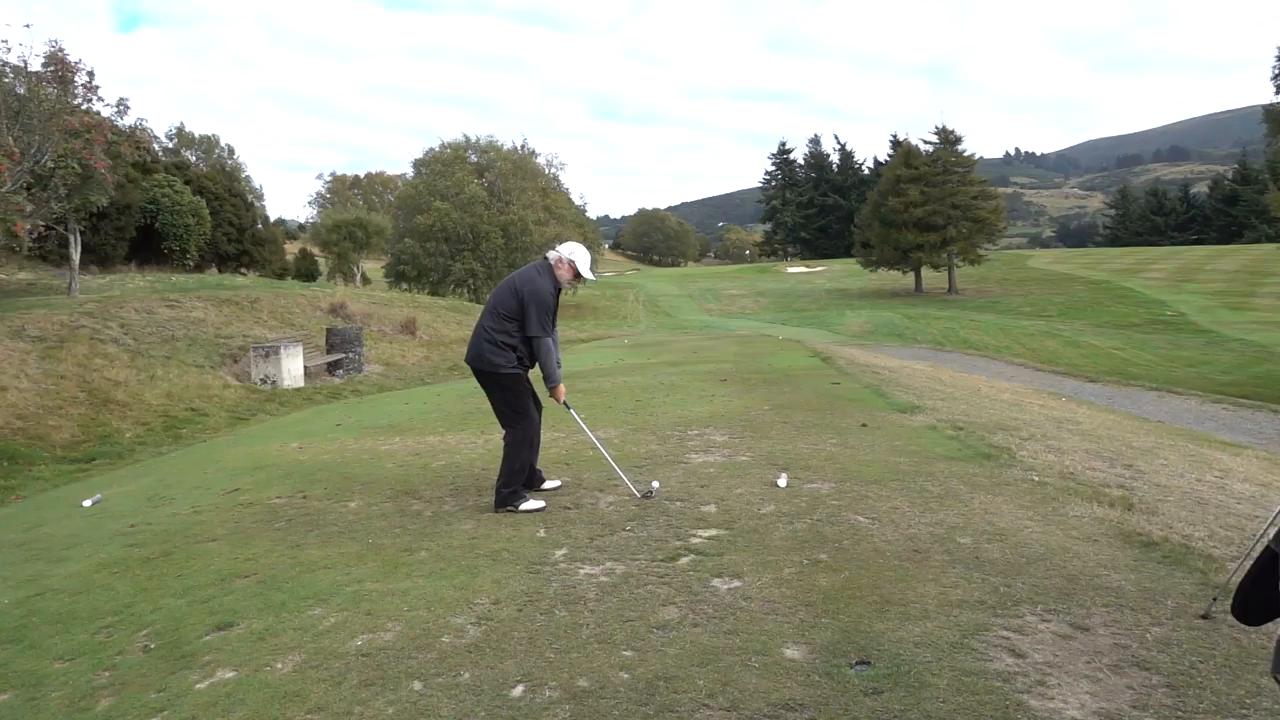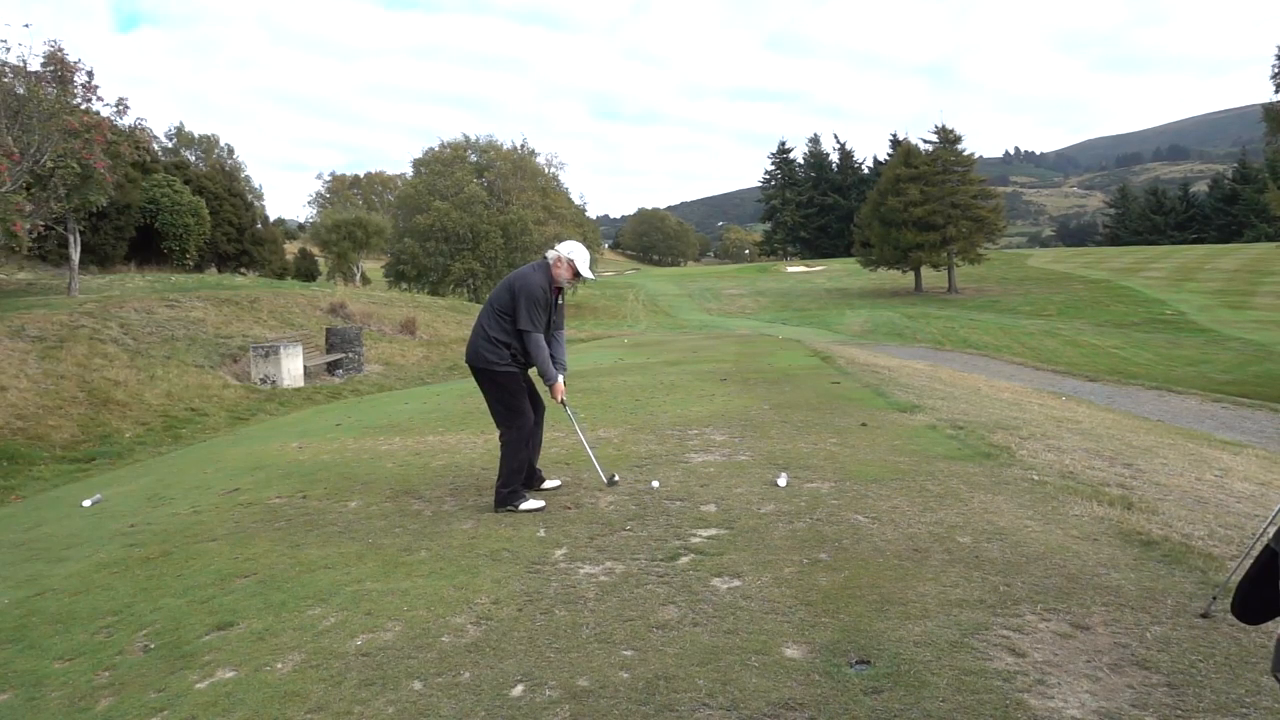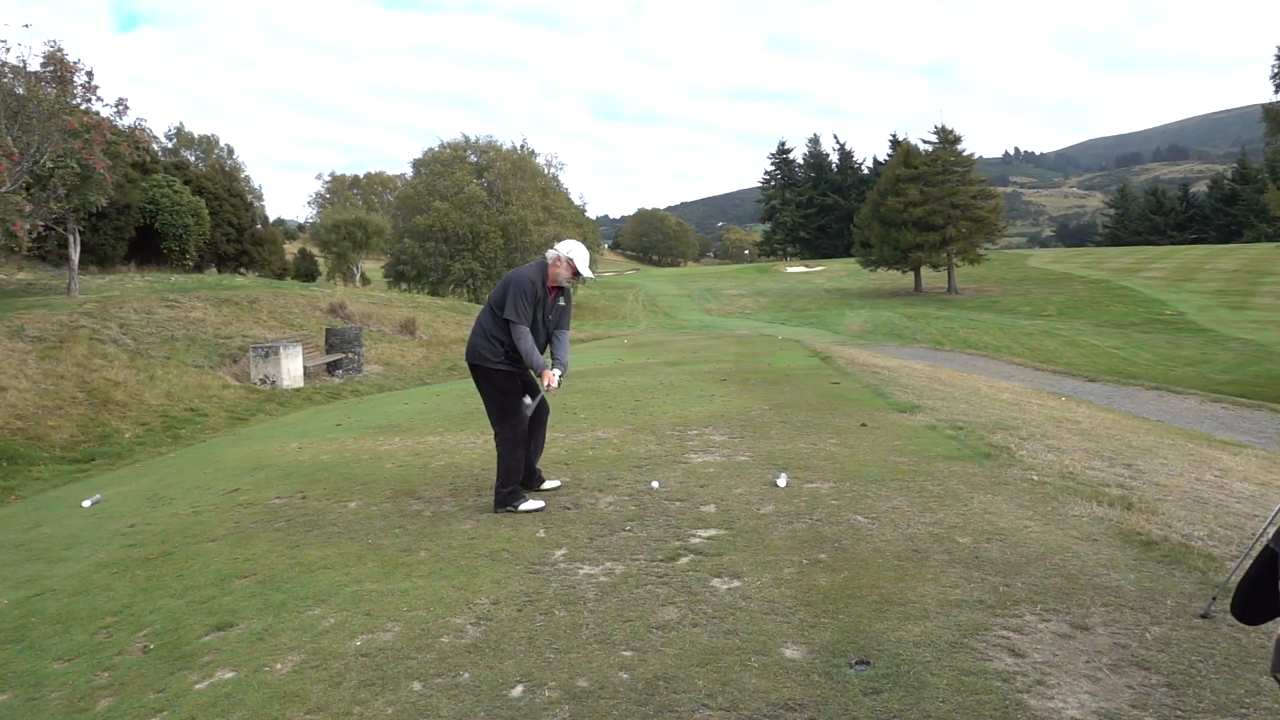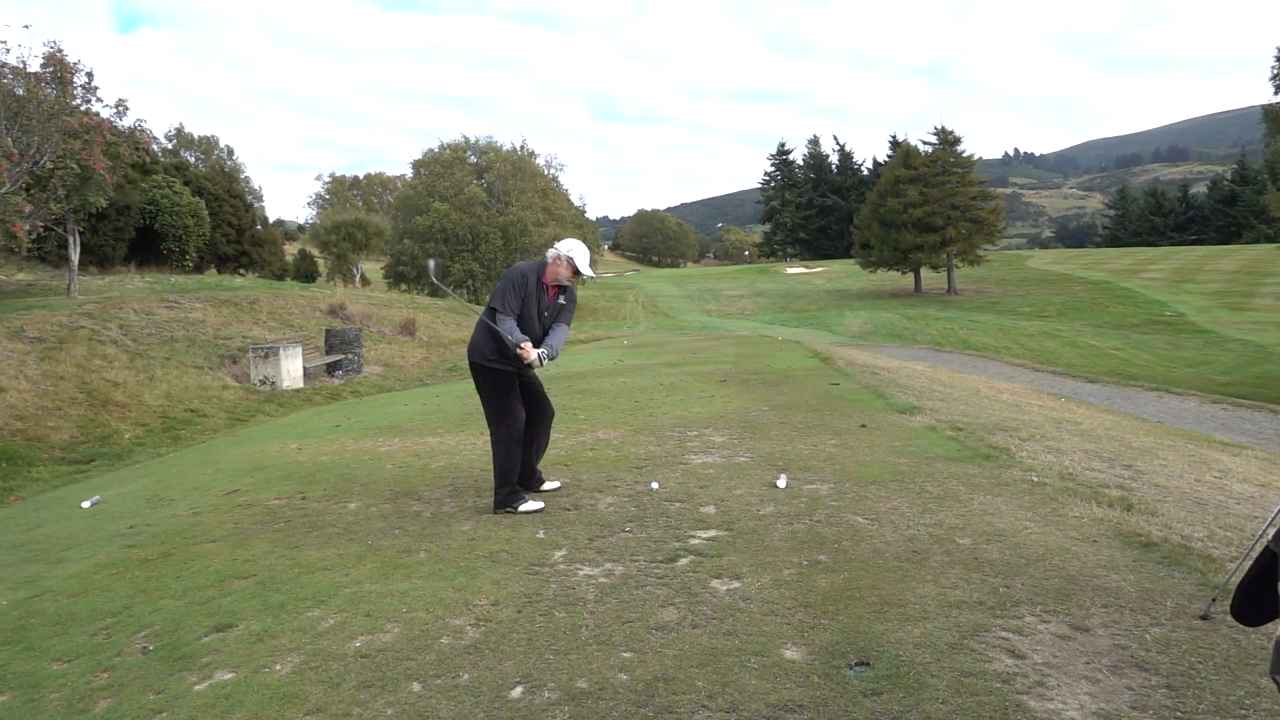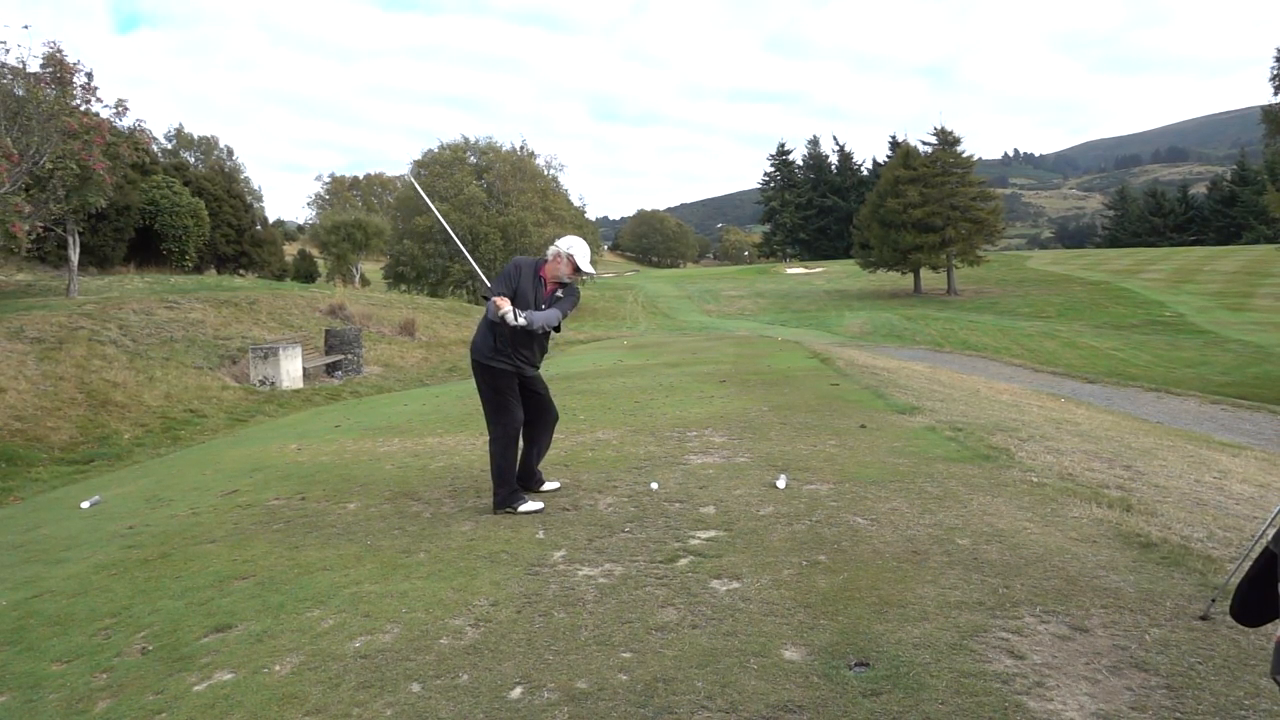
dt=1s
person 1, frame 1
left shoulder: (545, 280)
right shoulder: (538, 286)
left elbow: (550, 332)
right elbow: (540, 340)
left wrist: (556, 374)
right wrist: (554, 382)
left hip: (501, 356)
right hip: (495, 359)
left knee: (531, 412)
right knee: (523, 422)
left ankle: (529, 477)
right ankle: (509, 495)
person 1, frame 2
left shoulder: (554, 285)
right shoulder: (533, 283)
left elbow: (556, 331)
right elbow: (533, 337)
left wrist: (559, 374)
right wrist: (551, 380)
left hip: (508, 357)
right hip: (493, 357)
left knee: (534, 411)
right knee: (518, 422)
left ankle: (529, 477)
right ankle: (508, 495)
person 1, frame 3
left shoulder: (562, 290)
right shoulder: (525, 279)
left elbow: (560, 332)
right elbow: (520, 331)
left wrist: (557, 368)
right wrist: (541, 368)
left hip: (514, 360)
right hip: (491, 357)
left knee: (537, 412)
right knee: (514, 422)
left ankle: (528, 477)
right ankle: (508, 496)
person 1, frame 4
left shoulder: (567, 294)
right shoulder: (521, 274)
left elbow: (560, 329)
right elbow: (504, 319)
left wrist: (543, 353)
right wrist: (522, 343)
left hip: (520, 363)
right hip: (491, 358)
left knee: (541, 413)
right knee: (510, 423)
left ankle: (528, 477)
right ankle: (507, 496)
person 1, frame 5
left shoulder: (570, 292)
right shoulder: (519, 268)
left elbow: (551, 318)
right elbow: (492, 306)
left wrist: (519, 316)
right wrist: (503, 313)
left hip: (526, 364)
right hip: (493, 357)
left knee: (545, 416)
right knee: (508, 423)
left ankle: (528, 478)
right ankle: (506, 496)
